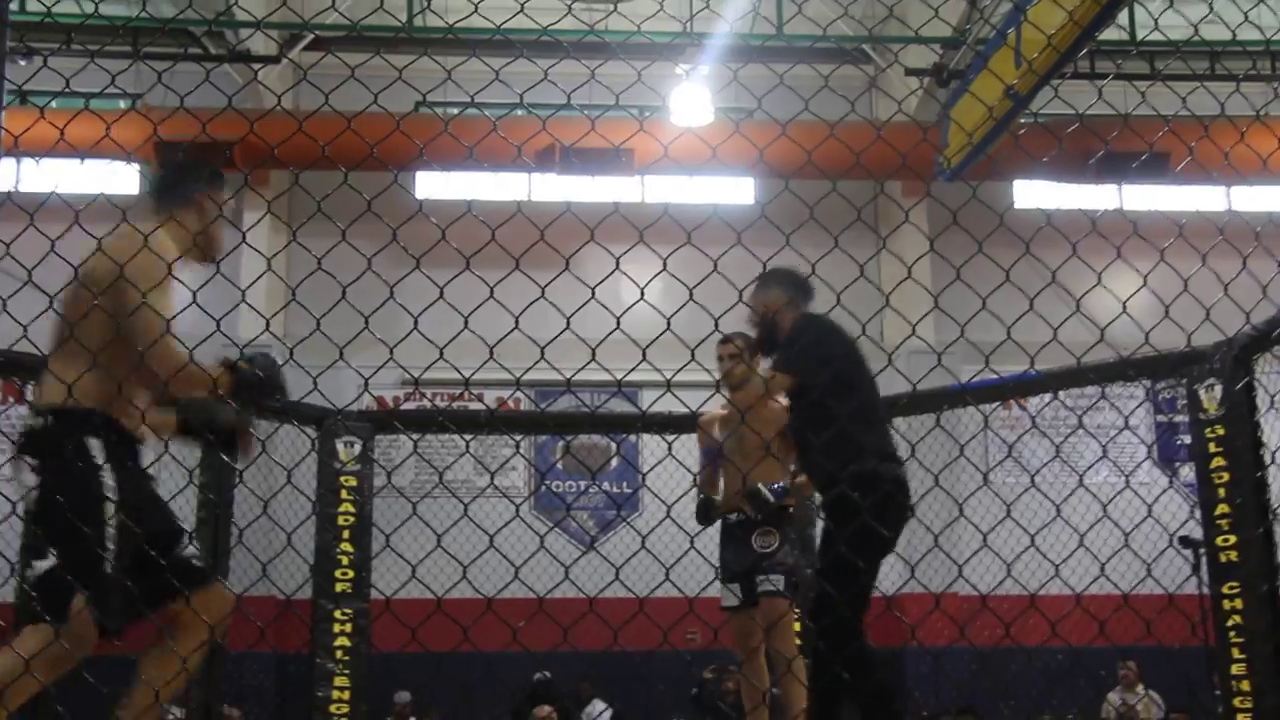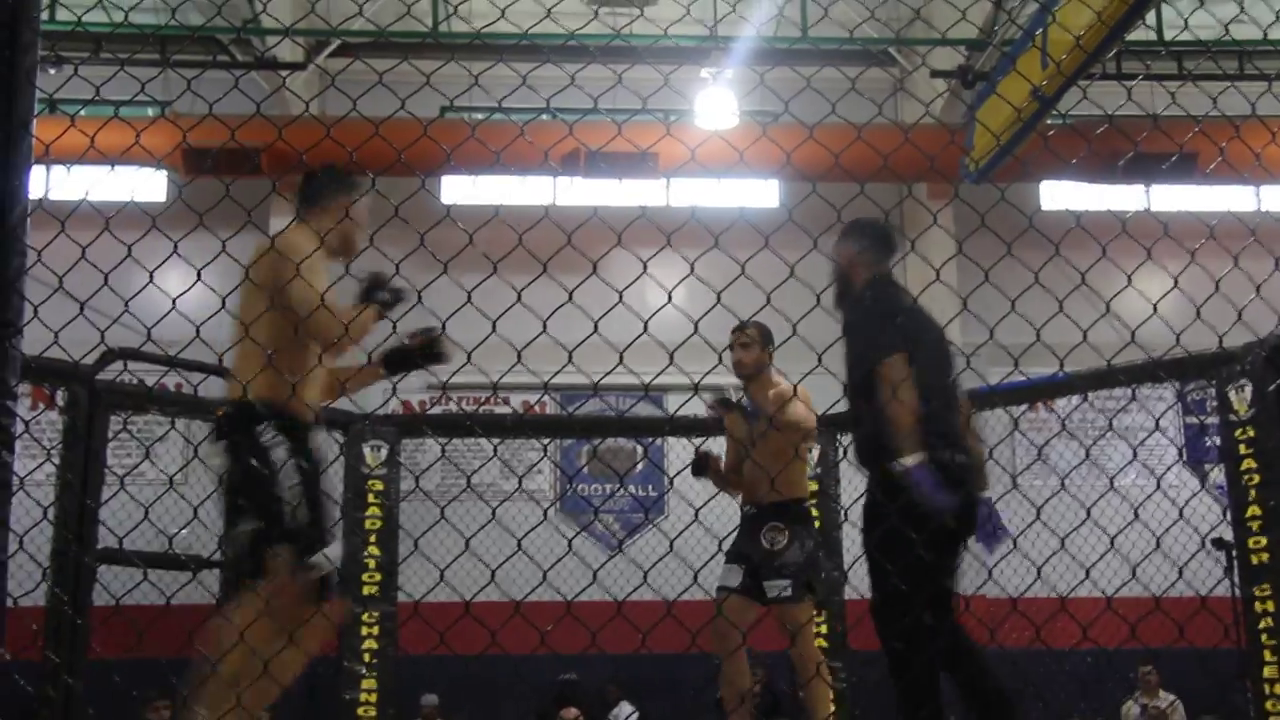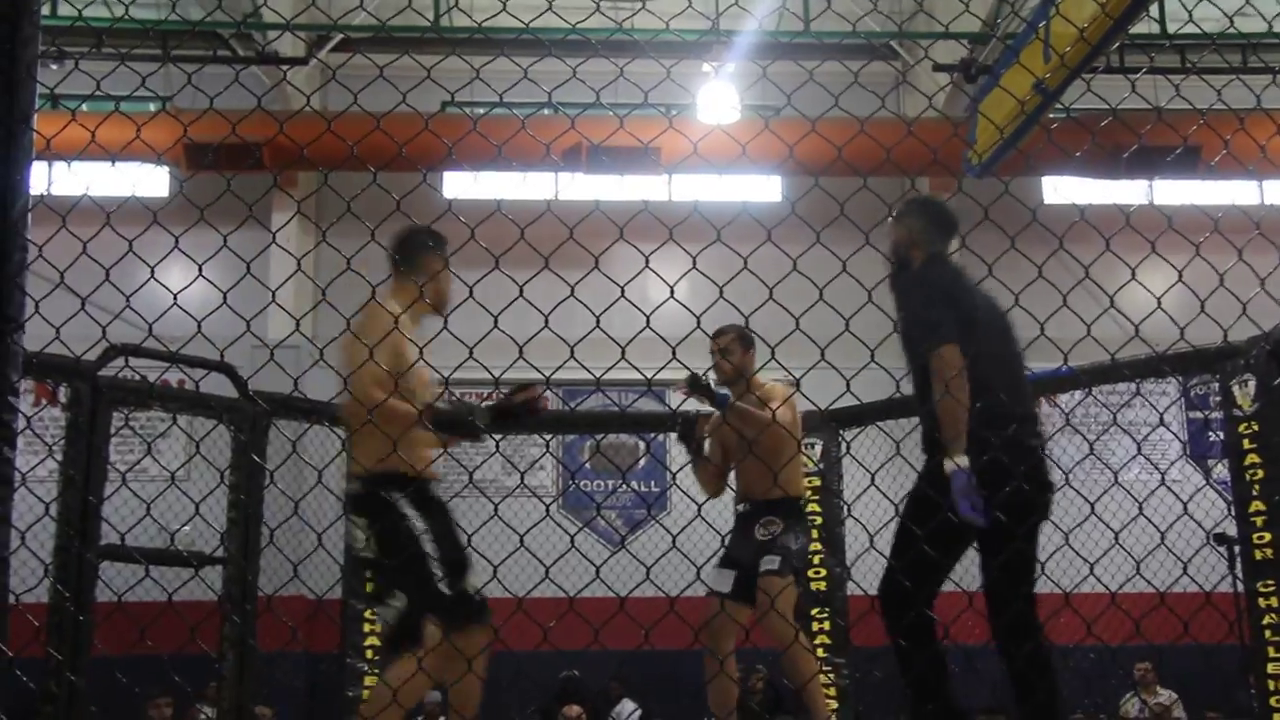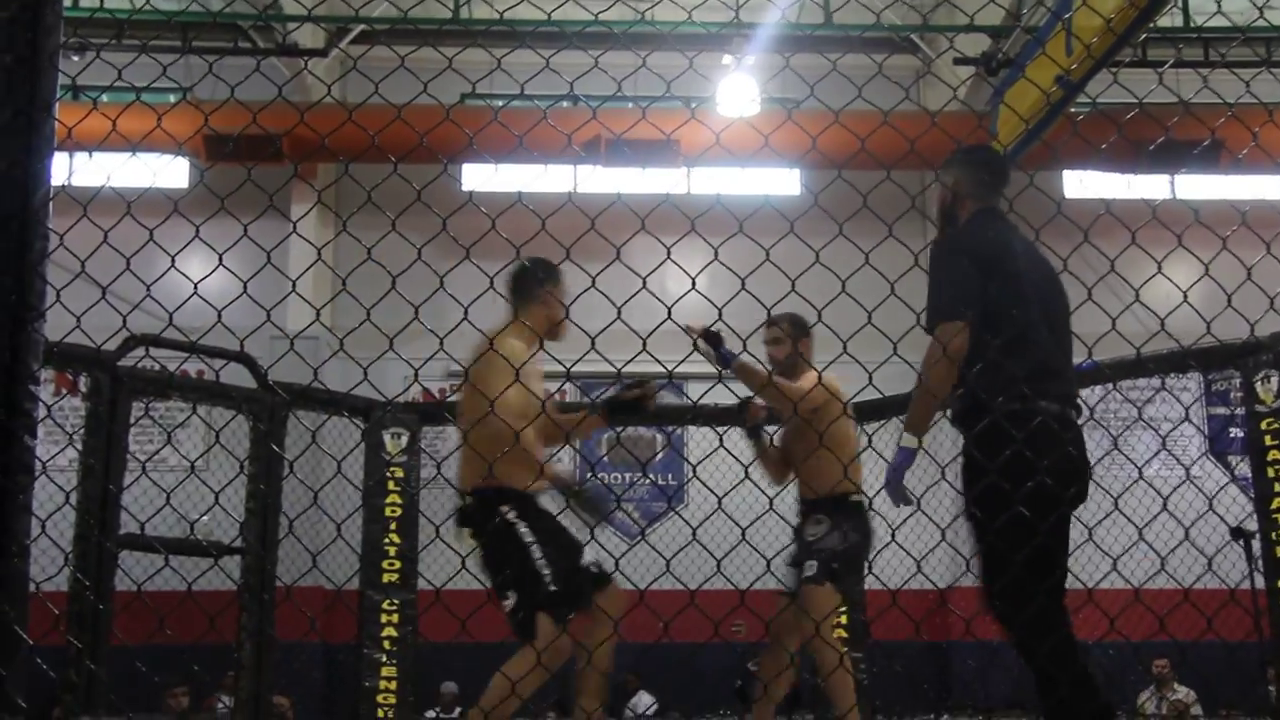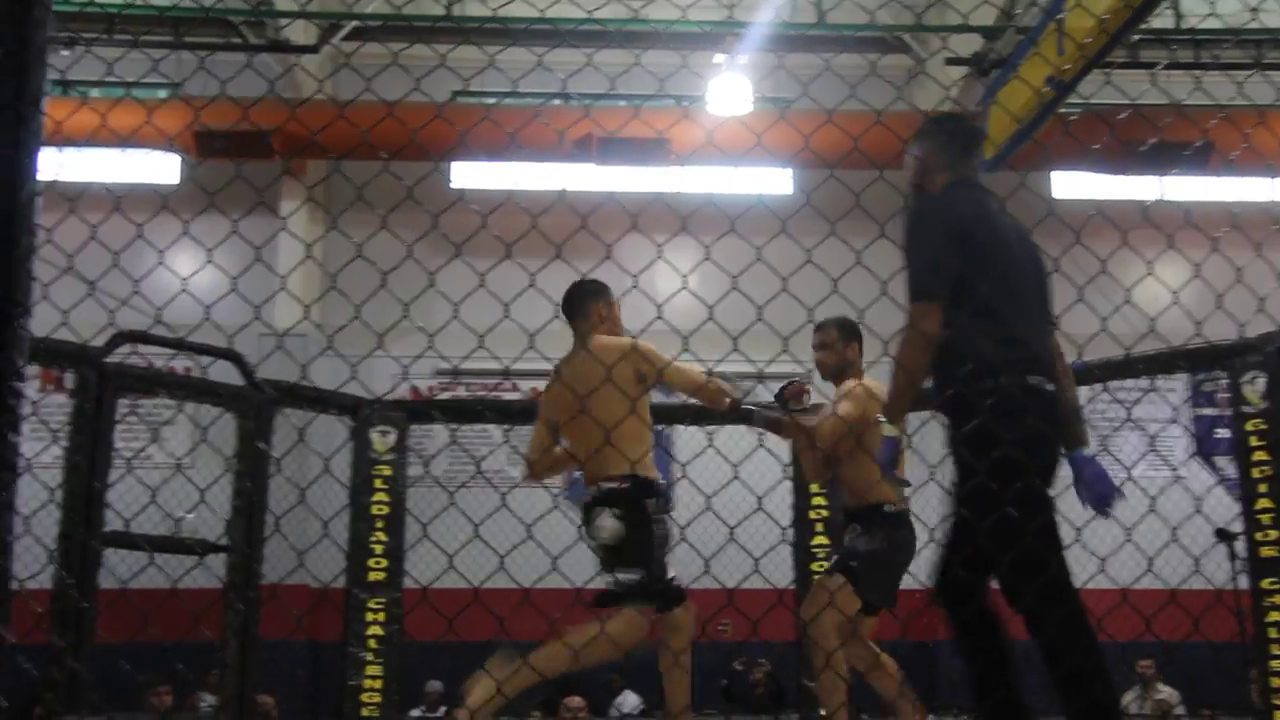
dt=0.3s
person 1, frame 1
left shoulder: (815, 335)
right shoulder: (810, 351)
left elbow: (766, 391)
left hip: (864, 491)
right hip: (865, 494)
left knee: (836, 622)
right knee: (834, 619)
person 1, frame 2
left shoulder: (867, 303)
right shoulder: (916, 315)
left elbow: (894, 377)
right elbow: (959, 409)
left wrist: (911, 465)
right wrist: (977, 493)
left hip: (905, 484)
right hip: (944, 482)
left knee: (899, 620)
right knee: (932, 617)
person 1, frame 3
left shoulder: (920, 282)
right shoulder: (976, 294)
left elbow: (948, 364)
left wrist: (954, 464)
left hip: (973, 462)
right hip: (1022, 462)
left knee: (903, 600)
right knee: (1015, 614)
person 1, frame 4
left shoulder: (960, 243)
right shoulder: (1032, 254)
left elbow: (951, 342)
left wrist: (908, 440)
left hip: (1003, 438)
right hip: (1059, 439)
left knee: (1015, 598)
right knee: (1039, 602)
person 1, frame 5
left shoulder: (933, 213)
right shoulder: (1006, 226)
left elbow: (926, 327)
right elbow: (1049, 343)
left wrist: (890, 426)
right wrist: (1078, 446)
left hip: (990, 417)
right hip: (1028, 415)
left knee: (1038, 588)
right knee: (957, 581)
person 2, frame 1
left shoulder: (135, 258)
right shoulder: (141, 250)
right elbow: (153, 362)
left wrist: (207, 424)
right wrist: (233, 380)
left hip: (101, 451)
right hip: (81, 447)
left knee: (206, 602)
right knee: (74, 625)
person 2, frame 2
left shoulder: (302, 266)
right shoulder: (294, 246)
left elbow: (319, 385)
right elbow: (330, 333)
left wrist: (394, 362)
right wrist: (376, 304)
left hip: (277, 433)
right hip: (261, 430)
left knee: (318, 609)
right knee: (290, 582)
person 2, frame 3
left shoulder: (403, 333)
right shoulder: (382, 317)
right elbow: (358, 399)
left wrist: (497, 414)
right wrist: (434, 415)
left hip: (413, 497)
right hip: (388, 497)
left knee: (471, 635)
right knee: (433, 643)
person 2, frame 4
left shoulder: (522, 358)
right shoulder: (503, 351)
left elbow: (548, 431)
right elbow: (503, 434)
left wrist: (610, 410)
right wrist: (561, 482)
left hip: (519, 507)
right hip: (500, 508)
left knee: (604, 598)
right knee: (549, 638)
person 2, frame 5
left shoulder: (559, 378)
right shoulder: (631, 352)
left elbow: (537, 467)
right elbow: (712, 393)
right wrist: (729, 396)
left hip: (600, 502)
right hip: (632, 497)
left knee: (679, 617)
right knee: (628, 623)
right ankle: (497, 682)
person 3, frame 1
left shoulder: (781, 411)
right shoulder: (711, 422)
right elbow: (707, 478)
left wrist: (779, 491)
right wrist: (708, 501)
left hip: (773, 528)
right hip: (733, 531)
left knee: (779, 630)
right knee: (747, 641)
person 3, frame 2
left shoulder: (789, 394)
right shoulder: (732, 414)
left elbow: (805, 429)
left wrist: (752, 413)
right wrist: (712, 470)
left hip: (787, 523)
right hip: (751, 524)
left knee: (799, 634)
right knee: (725, 629)
person 3, frame 3
left shoulder: (774, 394)
right shoulder: (723, 421)
left elbow: (779, 431)
right elbow: (713, 488)
left wrist: (719, 401)
right wrist: (695, 448)
left hip: (783, 519)
right hip: (746, 524)
left knee: (777, 618)
right knee: (717, 634)
person 3, frame 4
left shoulder: (820, 385)
right shoulder: (790, 402)
left elbow: (786, 396)
right elbow: (781, 473)
left wrist: (726, 357)
right wrist: (756, 431)
left hip: (841, 518)
right hip: (817, 521)
left knee: (814, 621)
right knee: (784, 630)
person 3, frame 5
left shoulder: (861, 392)
right shoulder: (848, 400)
left elbow: (816, 434)
right elbow: (818, 475)
right wrist: (794, 411)
left hip: (879, 529)
right hip: (863, 531)
left knee: (820, 619)
right knee: (853, 639)
